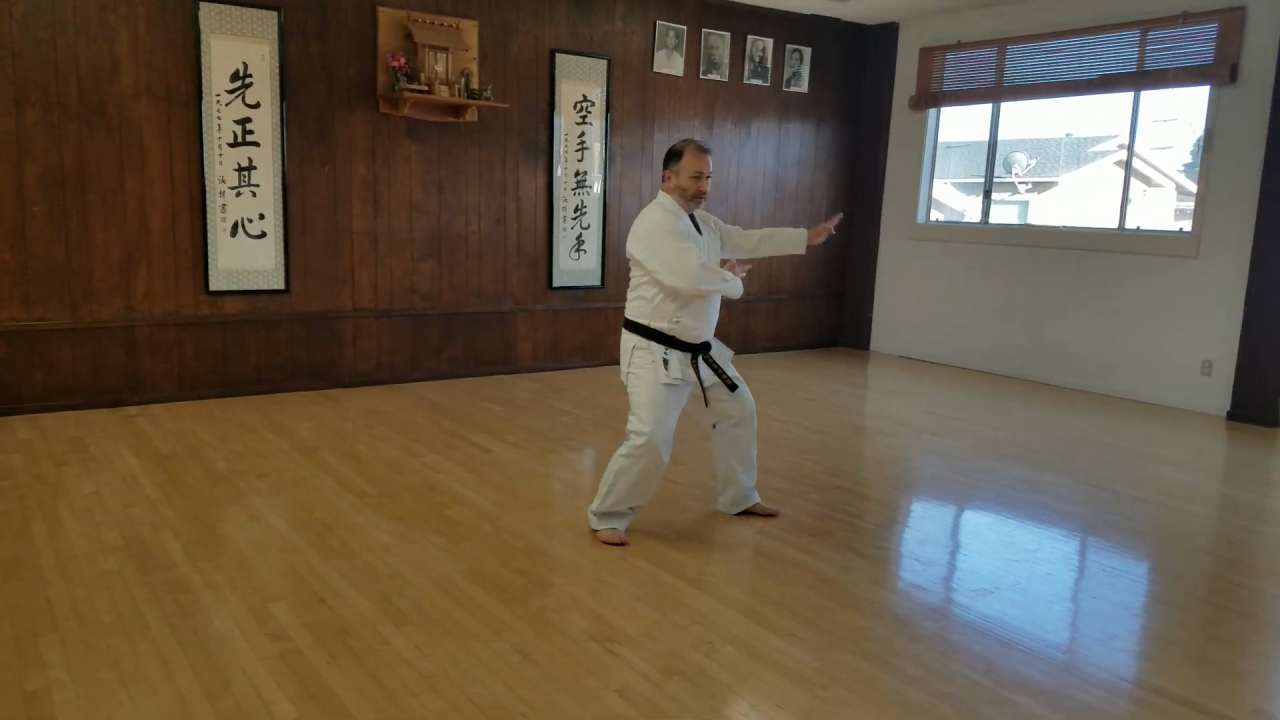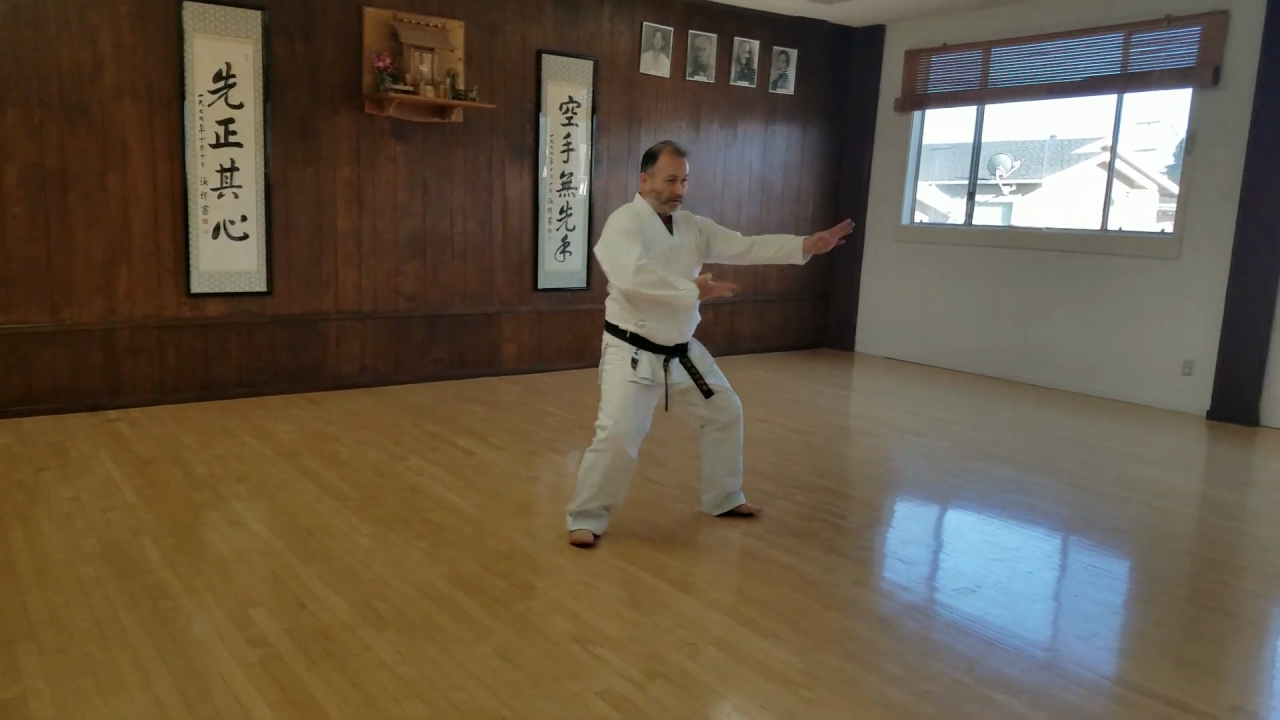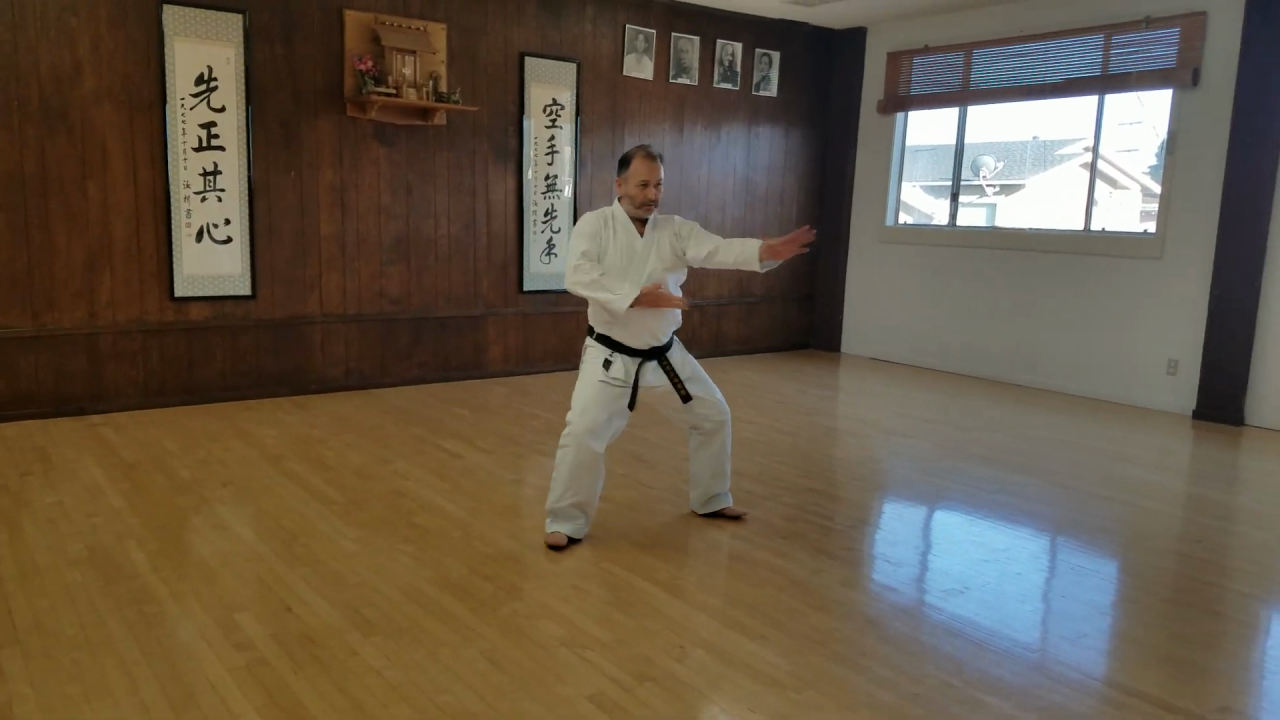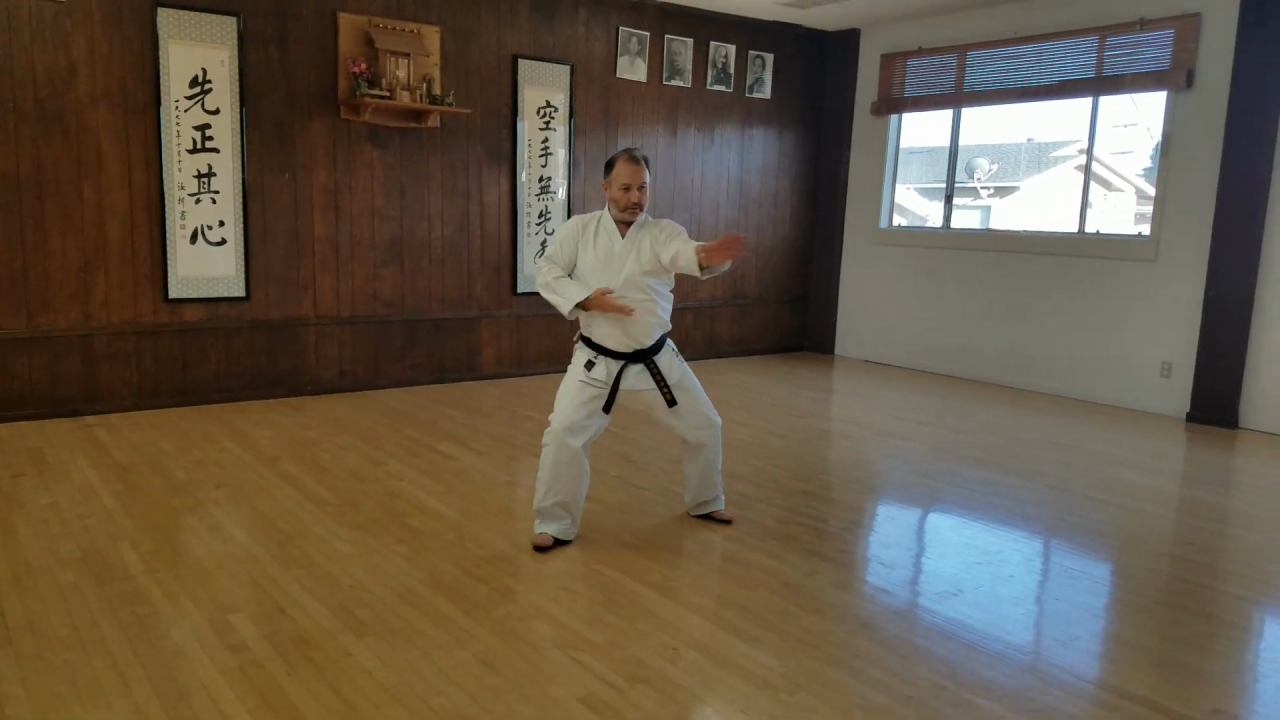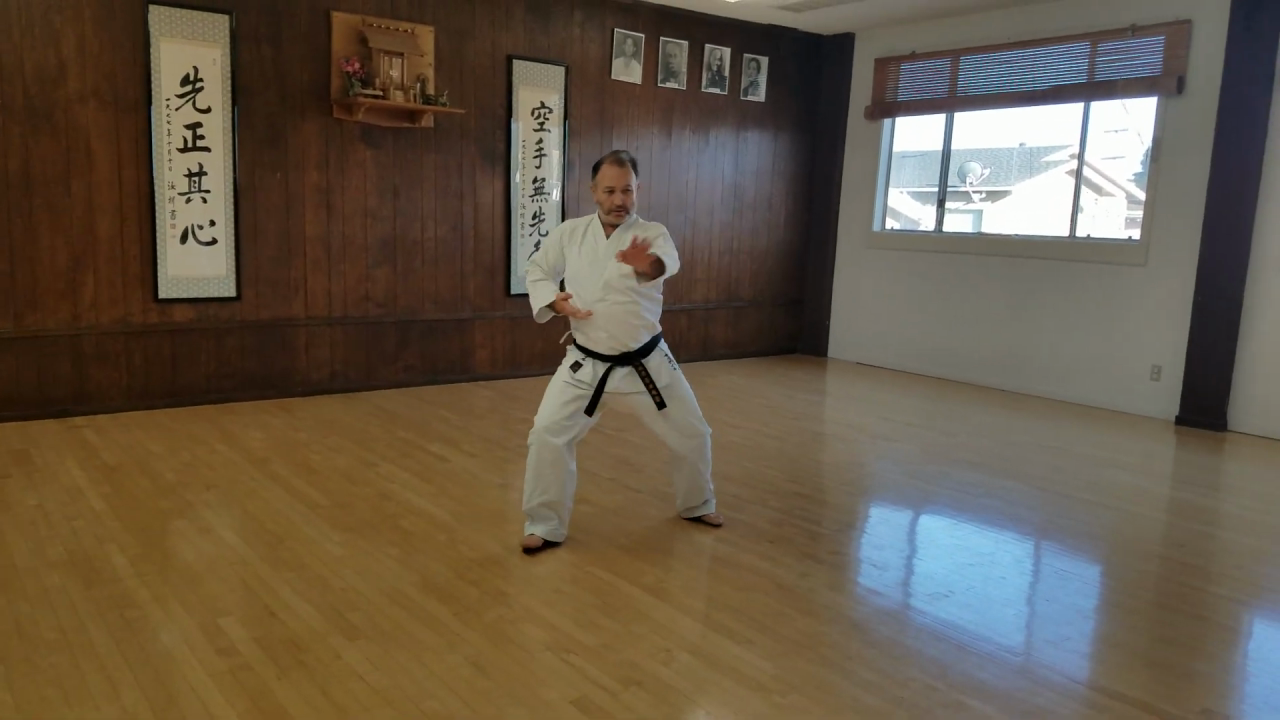
dt=0.1s
person 1, frame 1
left shoulder: (702, 221)
right shoulder: (657, 221)
left elbow: (745, 240)
right elbow: (690, 277)
left wrist: (807, 237)
right wrist: (733, 277)
left hip: (697, 350)
right hip: (655, 352)
left knee: (738, 412)
right knee: (649, 439)
left ankle: (738, 496)
right ankle: (608, 516)
person 1, frame 2
left shoulder: (694, 227)
right shoulder: (624, 220)
left elbow: (744, 247)
right elbow: (633, 276)
left wrist: (810, 244)
right wrist: (699, 289)
left hip: (681, 352)
right hip: (631, 354)
left knee: (724, 414)
right knee: (617, 436)
left ankle: (724, 498)
right ankle: (587, 518)
person 1, frame 3
left shoulder: (676, 229)
right shoulder: (594, 224)
left elbow: (719, 250)
right elbow: (578, 273)
left wrist: (768, 250)
right wrist: (636, 296)
left hip: (663, 354)
right hip: (610, 357)
left knee: (712, 416)
right knee: (583, 433)
left ankle: (710, 499)
right ankle: (565, 521)
person 1, frame 4
left shoulder: (665, 231)
right shoulder: (579, 228)
left elbow: (689, 255)
right elbow: (549, 272)
left wrist: (710, 258)
right wrist: (587, 300)
left hip: (655, 360)
right hip: (598, 359)
left knee: (703, 427)
right knee: (565, 433)
left ankle: (706, 501)
right ankle: (556, 523)
person 1, frame 5
left shoulder: (650, 234)
right shoulder: (569, 233)
left elbow: (666, 260)
right elbow: (536, 272)
left wrist: (647, 264)
right wrist: (553, 301)
left hip: (644, 362)
right hip: (587, 363)
left knee: (691, 435)
right knee: (548, 433)
left ankle: (697, 505)
right ankle: (544, 524)
